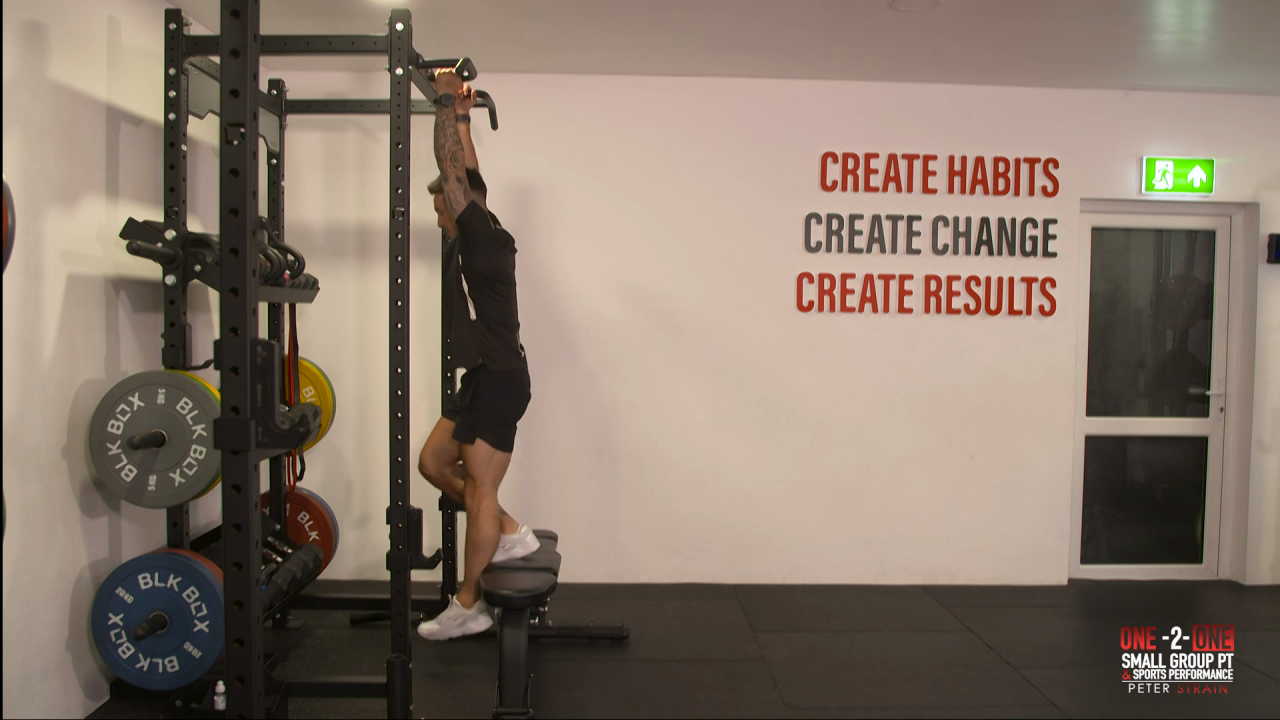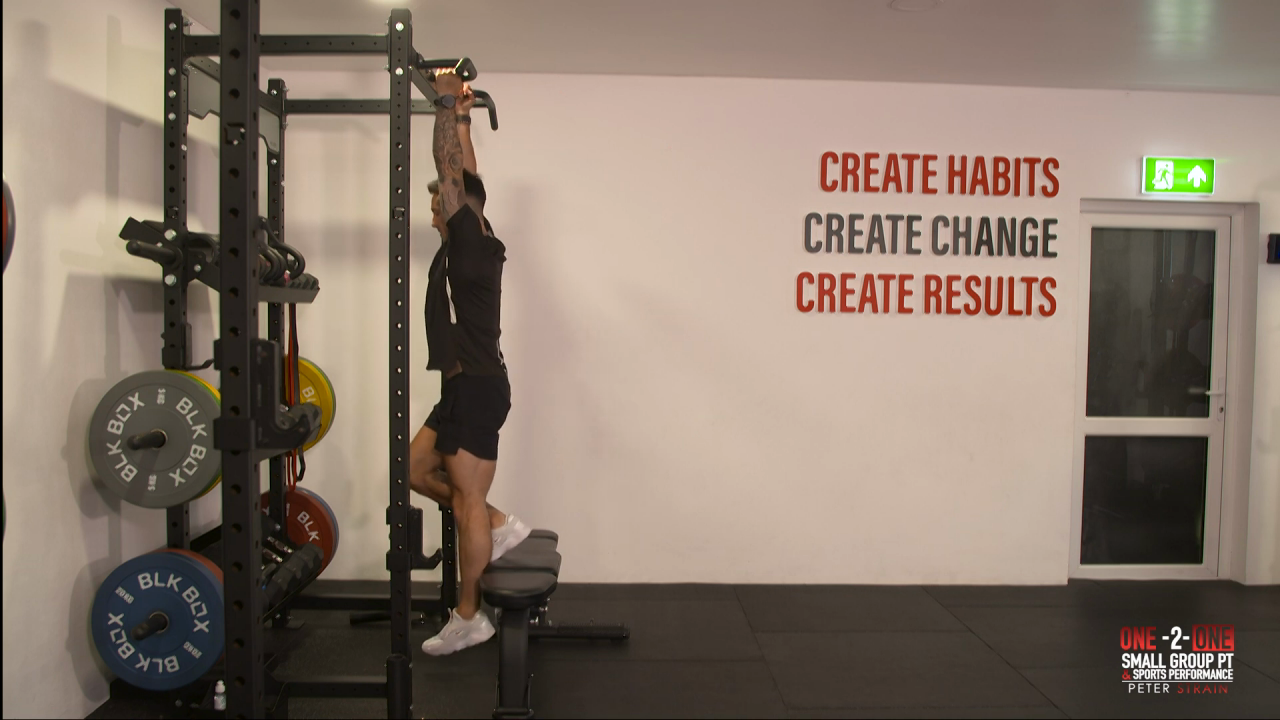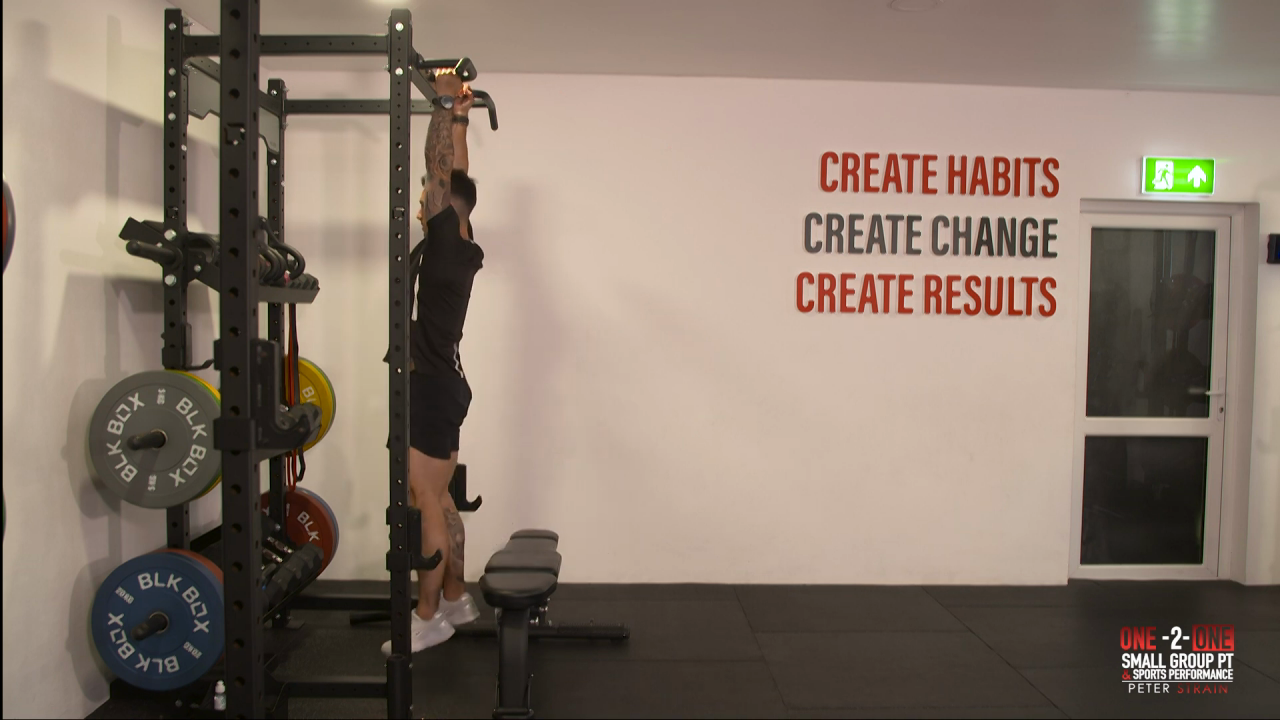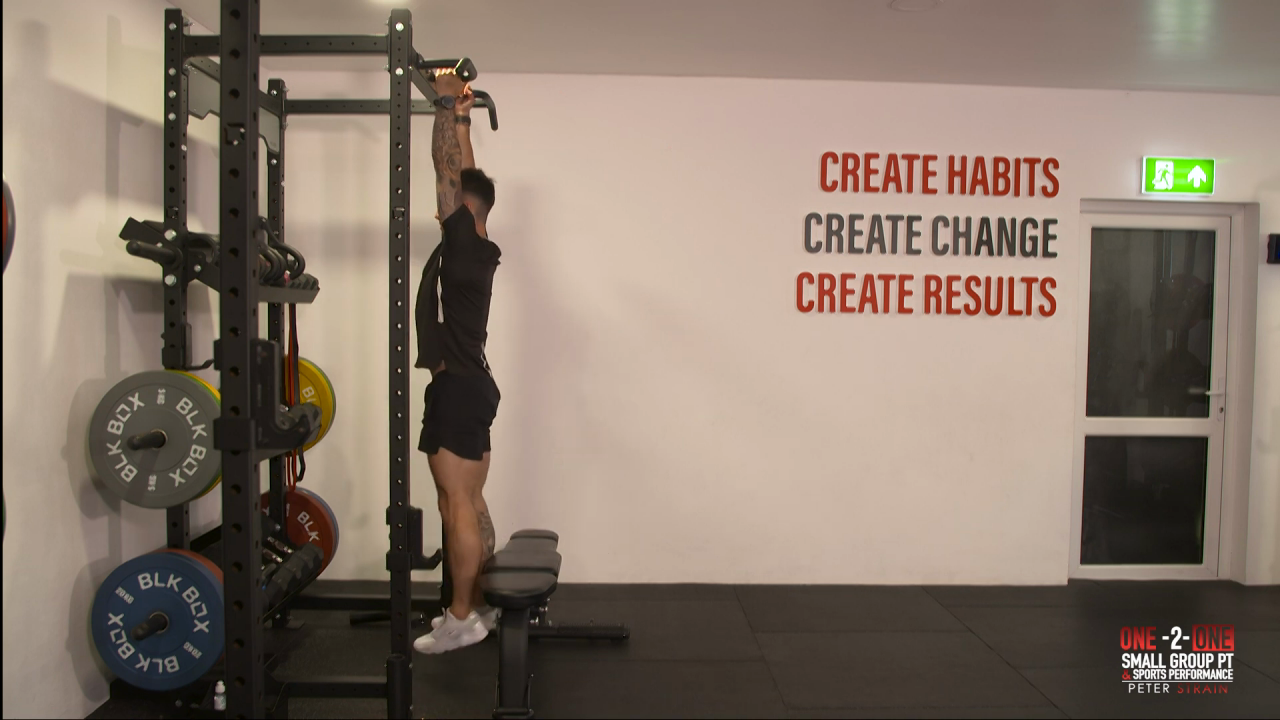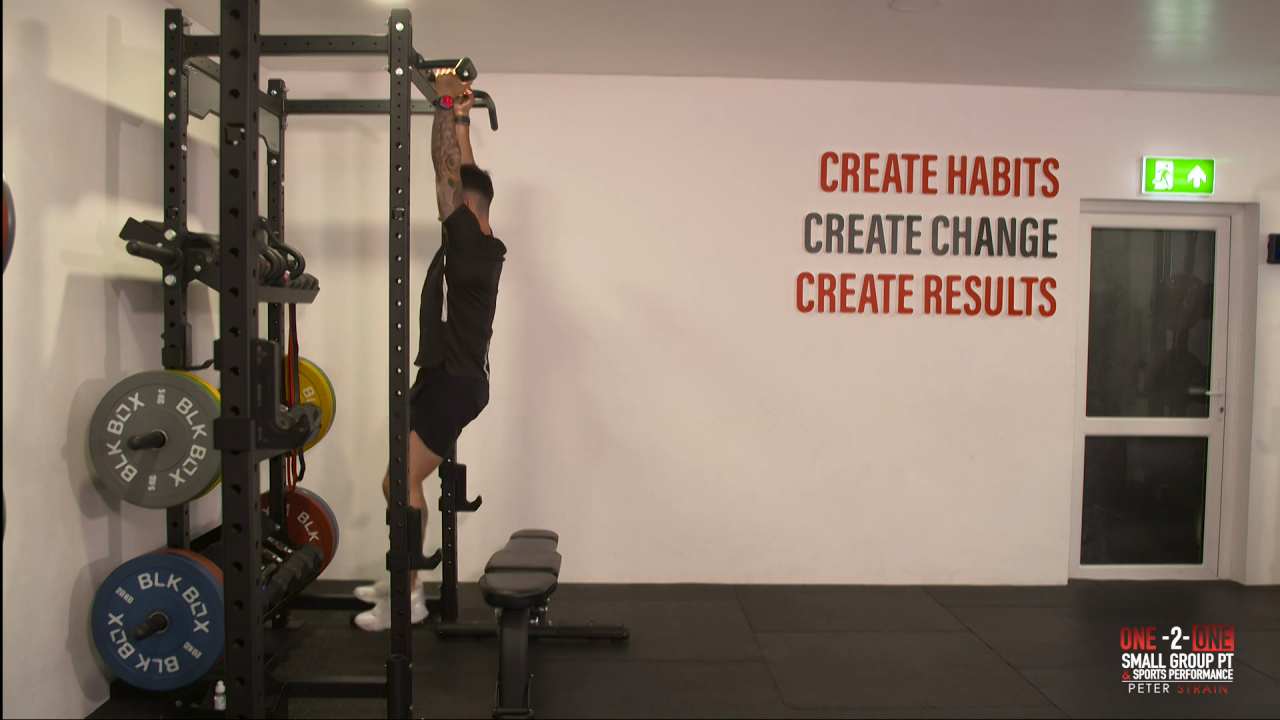
dt=1s
person 1, frame 1
left shoulder: (482, 237)
right shoulder: (477, 240)
left elbow: (452, 169)
right elbow: (463, 172)
left wrist: (447, 104)
right wrist: (460, 115)
left hip: (497, 380)
right hip: (484, 379)
left knee: (478, 491)
right knee: (433, 462)
left ankle: (468, 606)
right ankle: (510, 533)
person 1, frame 2
left shoulder: (469, 240)
right shoulder: (471, 242)
left elbow: (450, 169)
right elbow: (462, 173)
left wrist: (449, 105)
right wrist: (461, 116)
left hip: (476, 387)
right hip: (466, 386)
left knee: (467, 501)
right knee: (415, 470)
left ankle: (468, 618)
right ankle: (498, 525)
person 1, frame 3
left shoulder: (445, 241)
right shoulder: (459, 244)
left elbow: (440, 169)
right elbow: (455, 173)
left wrist: (444, 106)
right wrist: (458, 117)
left hip: (430, 386)
right hip: (440, 383)
left knee: (425, 505)
right knee: (438, 501)
left ankle: (429, 617)
right ankle: (455, 597)
person 1, frame 4
left shoulder: (464, 244)
right shoulder: (474, 247)
left elbow: (447, 170)
right elbow: (462, 173)
left wrist: (446, 106)
right wrist: (460, 116)
left hip: (457, 387)
right hip: (467, 385)
left knee: (456, 507)
right knee: (468, 504)
left ankle: (462, 617)
right ankle: (477, 605)
person 1, frame 5
left shoulder: (468, 240)
right shoulder: (478, 244)
left elbow: (446, 172)
right elbow: (460, 171)
left wrist: (446, 107)
right wrist: (460, 117)
left hip: (450, 384)
right hip: (454, 379)
left knee: (401, 486)
right knee: (403, 483)
left ankle: (405, 596)
right ankle: (401, 581)
